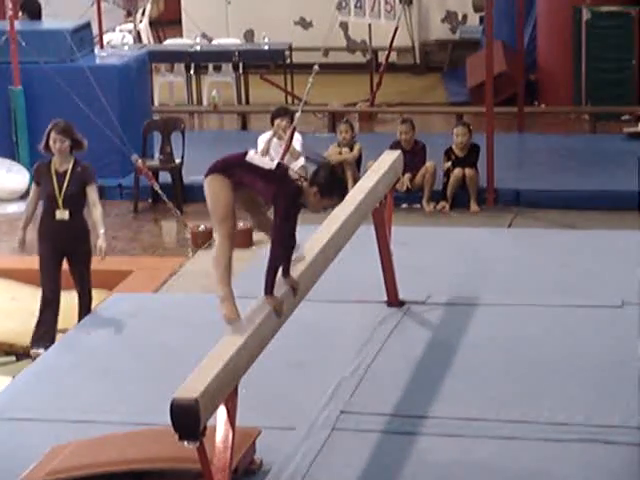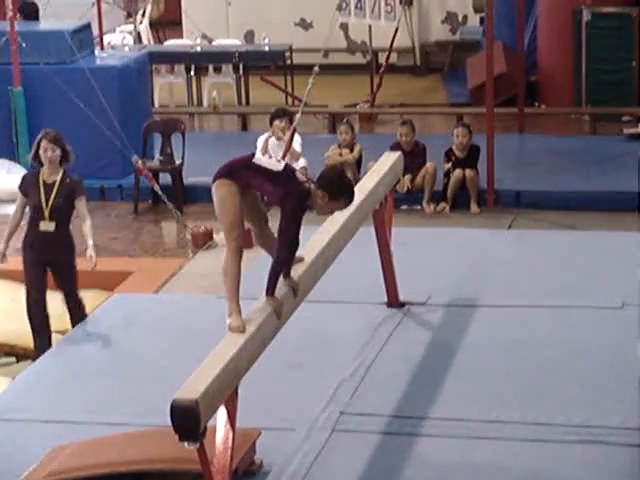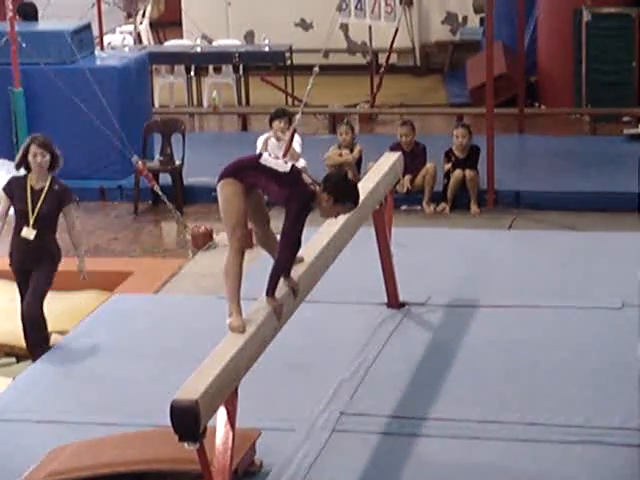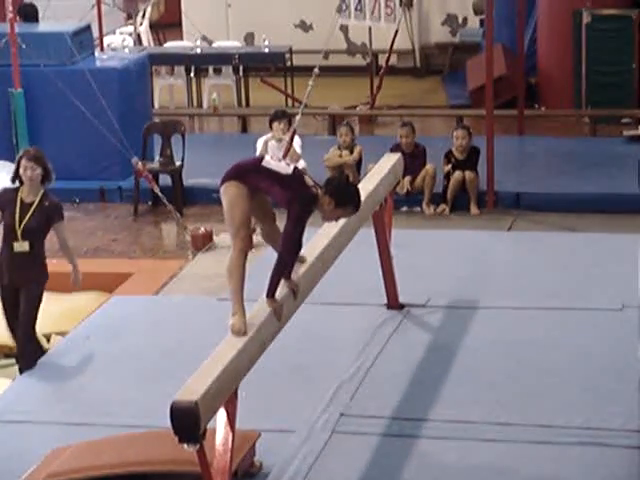
dt=0.2s
person 1, frame 1
left shoulder: (84, 171)
right shoulder: (41, 170)
left elbow: (95, 205)
right elbow: (32, 203)
left wrist: (101, 234)
right wrist: (22, 231)
left hip: (77, 237)
right hip: (49, 238)
left knee: (83, 286)
right knee: (49, 291)
right ankle: (42, 342)
person 1, frame 2
left shoulder: (72, 183)
right shoulder: (29, 180)
left elbow: (84, 217)
left wrist: (90, 246)
left hip: (61, 249)
right hip: (33, 249)
left knee: (70, 295)
right knee: (35, 302)
right ankle: (42, 353)
person 1, frame 3
left shoulder: (61, 190)
left elbow: (72, 226)
left wrist: (80, 257)
left hip: (45, 257)
right hip: (19, 256)
left knee: (31, 308)
right knee: (28, 311)
left ankle: (42, 353)
right ankle: (39, 358)
person 1, frame 4
left shoulder: (51, 205)
left elbow: (63, 241)
left wrist: (75, 267)
left hip: (34, 273)
left knee: (24, 327)
right ankle: (39, 359)
person 2, frame 1
left shoulder: (300, 191)
right shoulder: (290, 194)
left elbow: (289, 235)
right elbow: (278, 244)
left wrist: (286, 274)
right wrist: (268, 293)
left hip: (240, 177)
right hip: (221, 172)
left knee: (262, 218)
right knee: (226, 236)
right ankle: (226, 298)
person 2, frame 2
left shoulder: (306, 193)
right shoulder: (297, 195)
left elbow: (292, 237)
right elbow: (285, 242)
left wrist: (287, 275)
right wrist: (270, 294)
left hip: (243, 181)
right hip: (229, 177)
left knee: (261, 226)
right knee: (235, 244)
left ankle: (286, 261)
right ankle: (234, 312)
person 2, frame 3
left shoulder: (311, 193)
right shoulder: (302, 197)
left elbow: (294, 238)
right elbow: (287, 243)
left wrist: (287, 274)
right wrist: (270, 294)
left hip: (248, 181)
right hip: (234, 177)
left knee: (263, 226)
right knee: (238, 244)
left ankle: (285, 262)
right ankle: (234, 312)
person 2, frame 4
left shoulder: (313, 195)
right shoulder: (304, 200)
left elbow: (294, 240)
right elbow: (289, 245)
left wrist: (287, 276)
right wrist: (270, 296)
left hip: (251, 182)
right hip: (237, 179)
left knee: (268, 223)
right knee: (241, 243)
left ankle: (287, 263)
right ankle: (237, 313)
